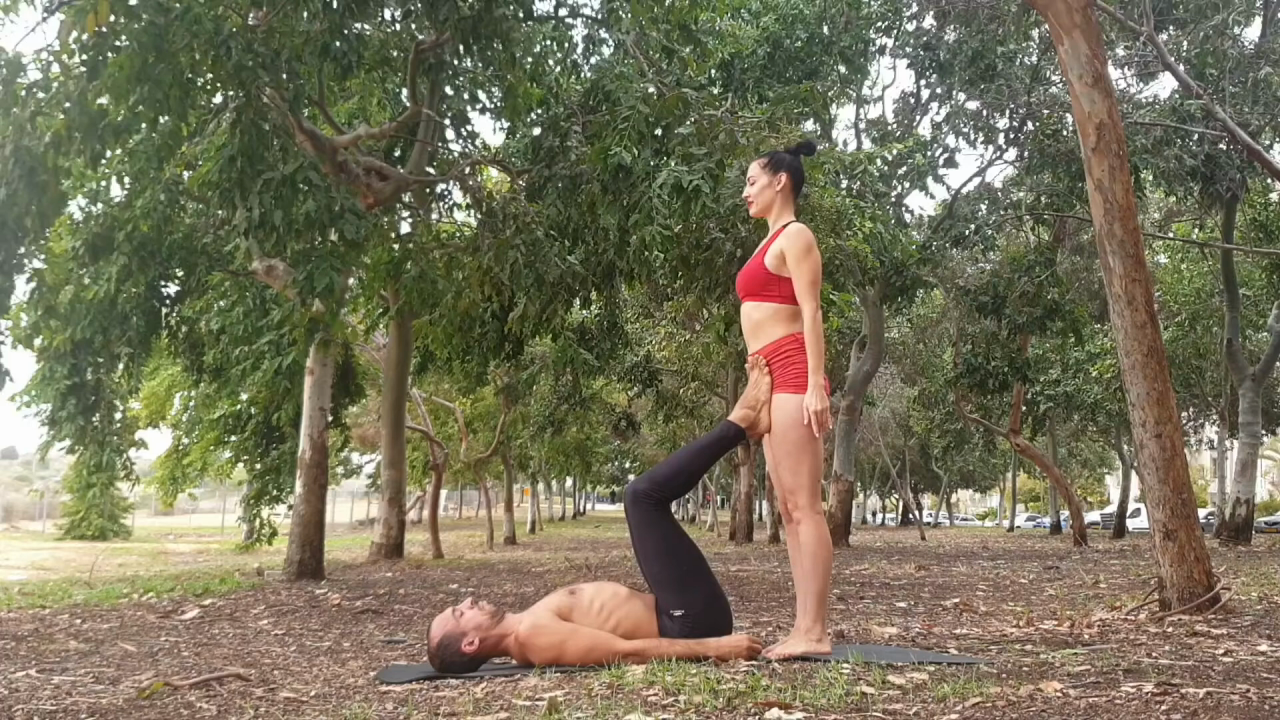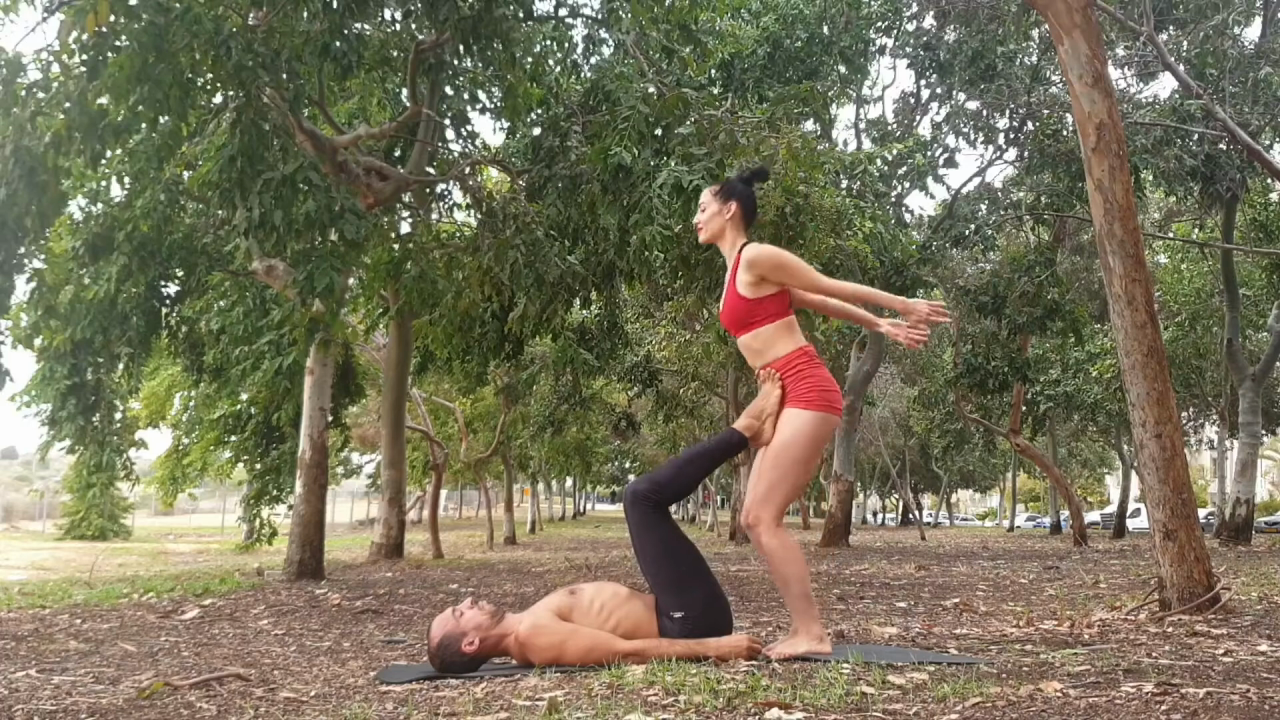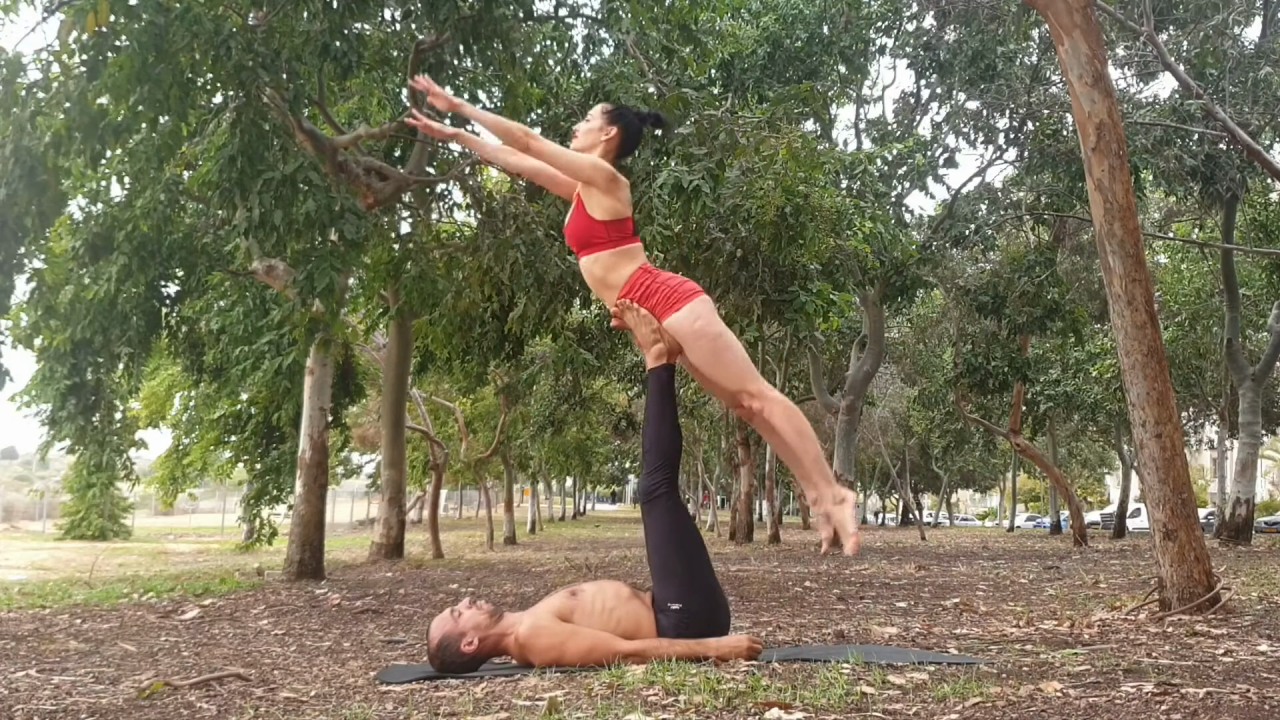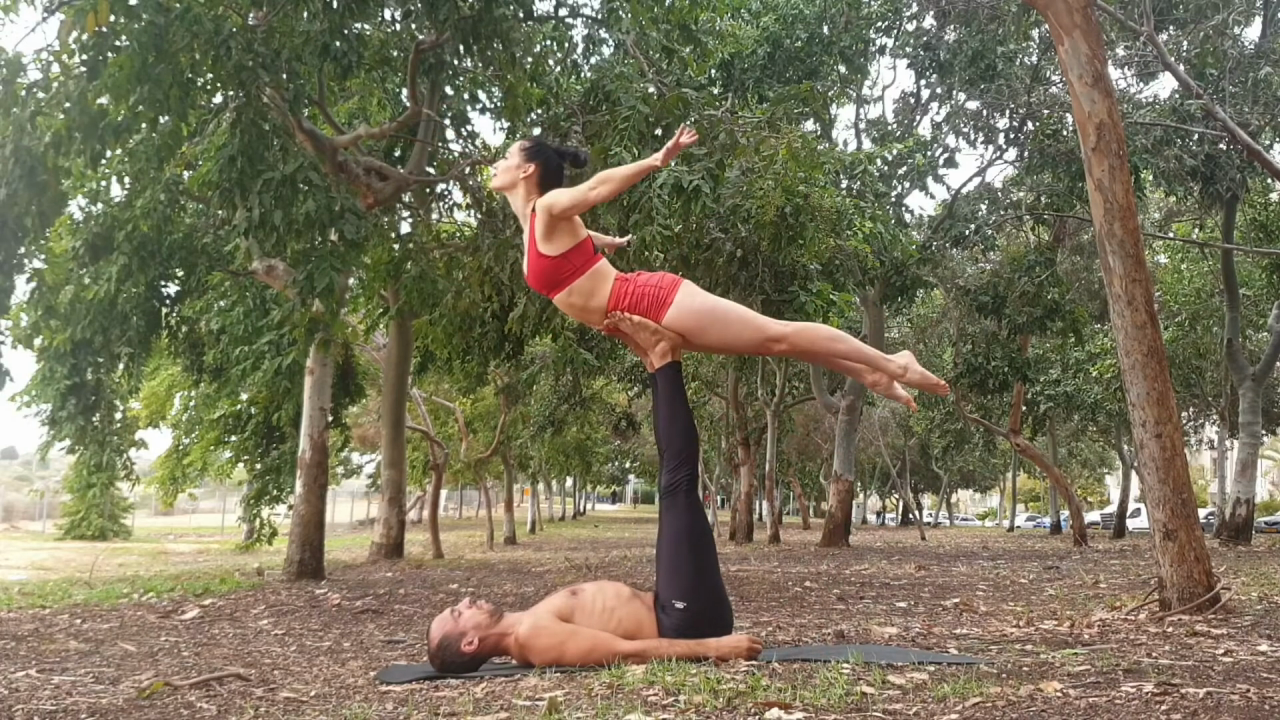
dt=0.7s
person 1, frame 1
left shoulder: (796, 235)
right shoulder: (774, 240)
left elbow: (811, 312)
left wrist: (816, 386)
left hip: (793, 377)
right hip: (776, 380)
left knee: (803, 507)
right knee: (790, 509)
left ankle: (812, 631)
right ankle: (806, 627)
person 1, frame 2
left shoulder: (757, 257)
right shoulder: (741, 267)
left elbow: (830, 287)
right elbow: (816, 301)
left wrist: (902, 305)
right wrist: (881, 325)
left hip: (807, 394)
right hip: (793, 398)
left knee: (761, 518)
right knee: (761, 518)
left ankle: (810, 632)
right ankle: (804, 628)
person 1, frame 3
left shoulder: (602, 177)
right shoulder: (582, 185)
left elbow: (526, 140)
right elbow: (519, 158)
left wrist: (457, 105)
right wrist: (450, 134)
left hip: (670, 303)
right hip: (657, 313)
left knee: (753, 395)
right knee: (745, 401)
left ankle: (830, 493)
right ankle: (820, 497)
person 1, frame 4
left shoulder: (550, 207)
right shoulder: (535, 224)
left elbow: (597, 187)
left wrist: (655, 161)
left hip: (655, 302)
right hip: (647, 316)
left knee: (776, 334)
right knee: (766, 341)
left ankle: (889, 363)
right ankle: (869, 374)
person 2, frame 1
left shoulder: (528, 626)
right shoulder: (531, 634)
right elbow: (627, 652)
right wrist: (714, 646)
left hip: (681, 622)
right hip: (690, 622)
left knee: (645, 498)
right knee: (643, 495)
left ankle: (741, 422)
right ankle: (739, 423)
person 2, frame 2
left shoulder: (530, 625)
right shoulder: (530, 634)
right elbow: (626, 652)
right wrist: (714, 646)
left hip: (682, 620)
right hip: (690, 624)
left knee: (642, 498)
right knee: (643, 496)
left ankle: (745, 432)
right ankle: (742, 433)
person 2, frame 3
left shoulder: (530, 626)
right shoulder: (531, 636)
right elbow: (627, 652)
right wrist: (713, 646)
left hip: (678, 620)
right hip: (688, 623)
right knee: (657, 488)
left ankle: (656, 360)
right ankle: (658, 361)
person 2, frame 4
left shoulder: (531, 625)
right shoulder: (531, 636)
right elbow: (627, 652)
right wrist: (713, 647)
left hip: (675, 615)
right hip: (687, 622)
right knee: (678, 485)
left ankle: (658, 361)
right ankle: (663, 358)
